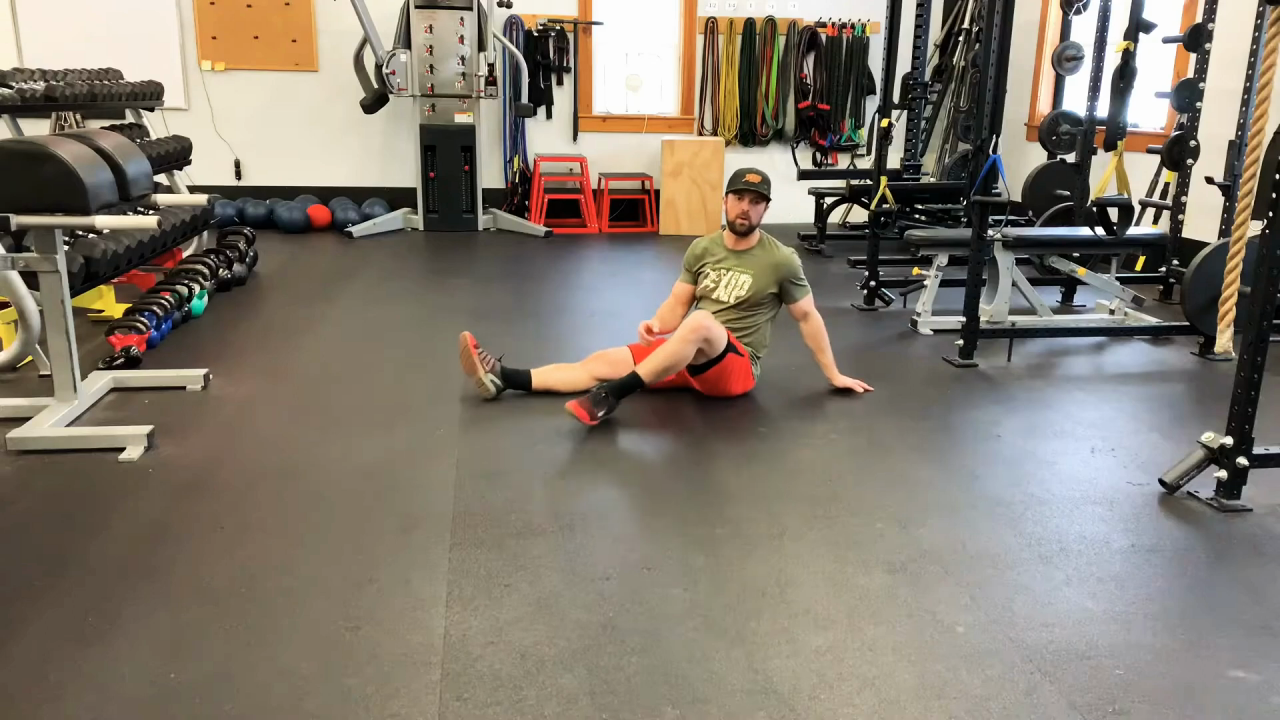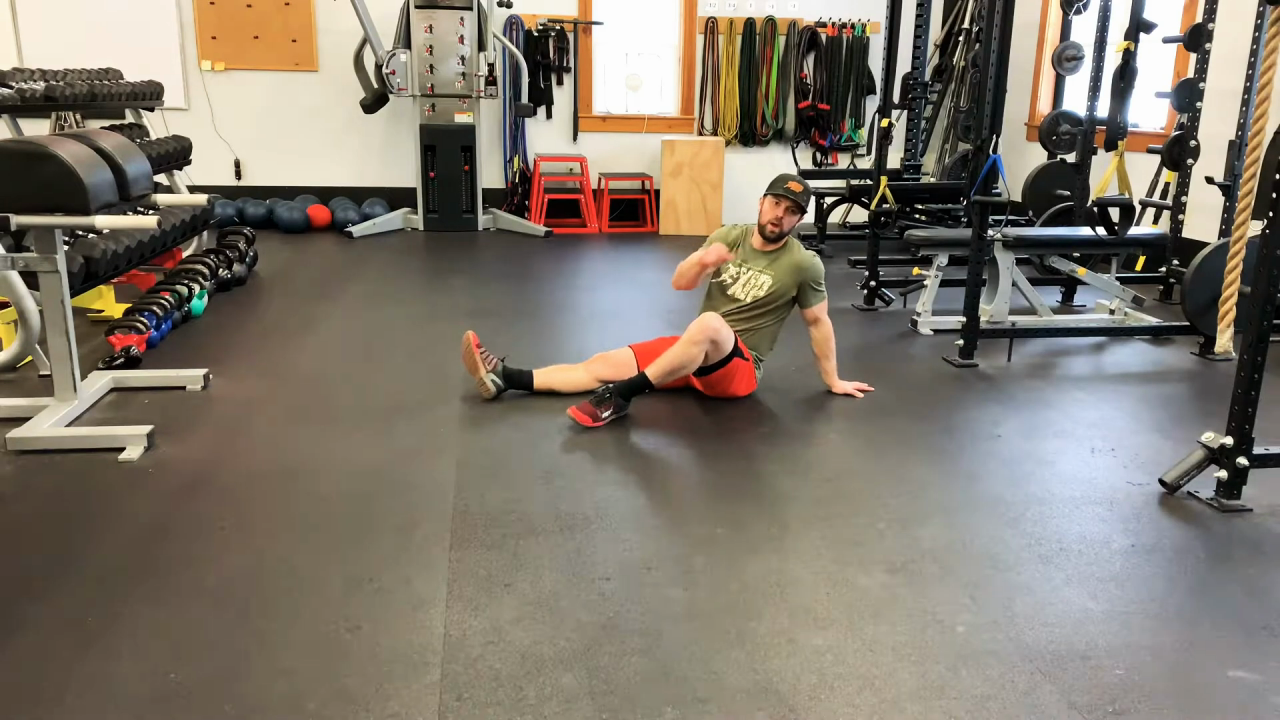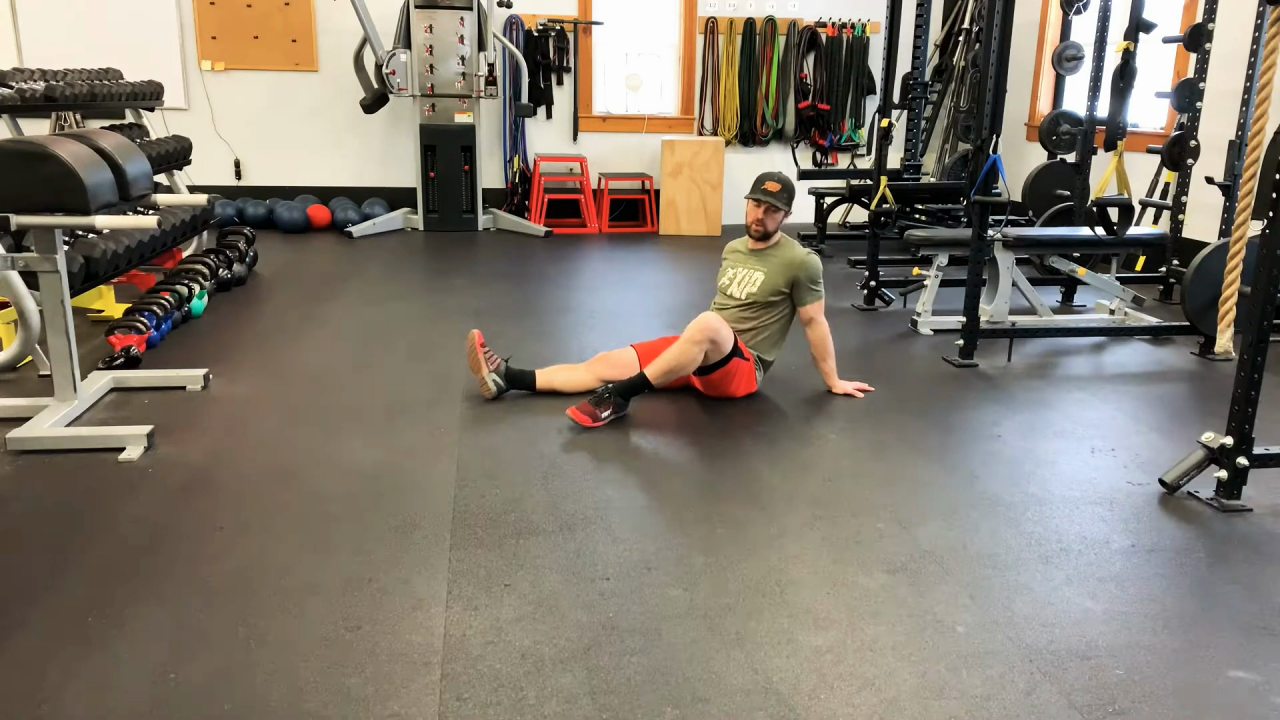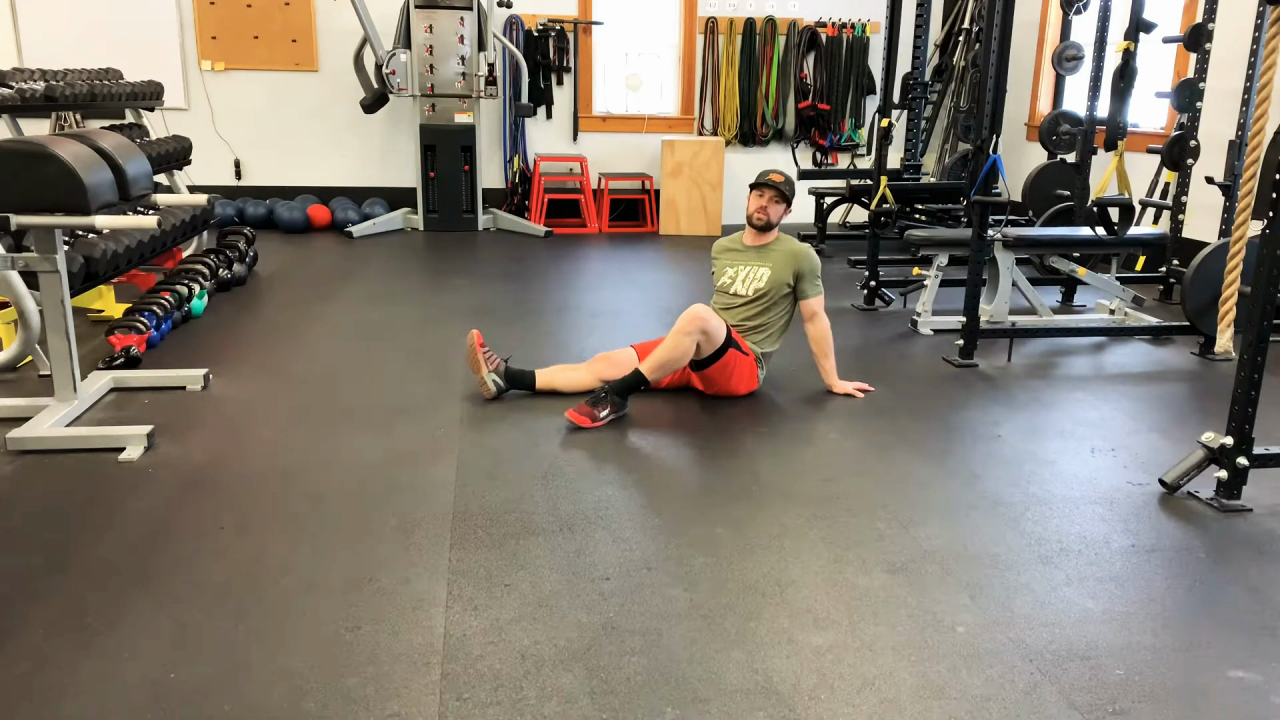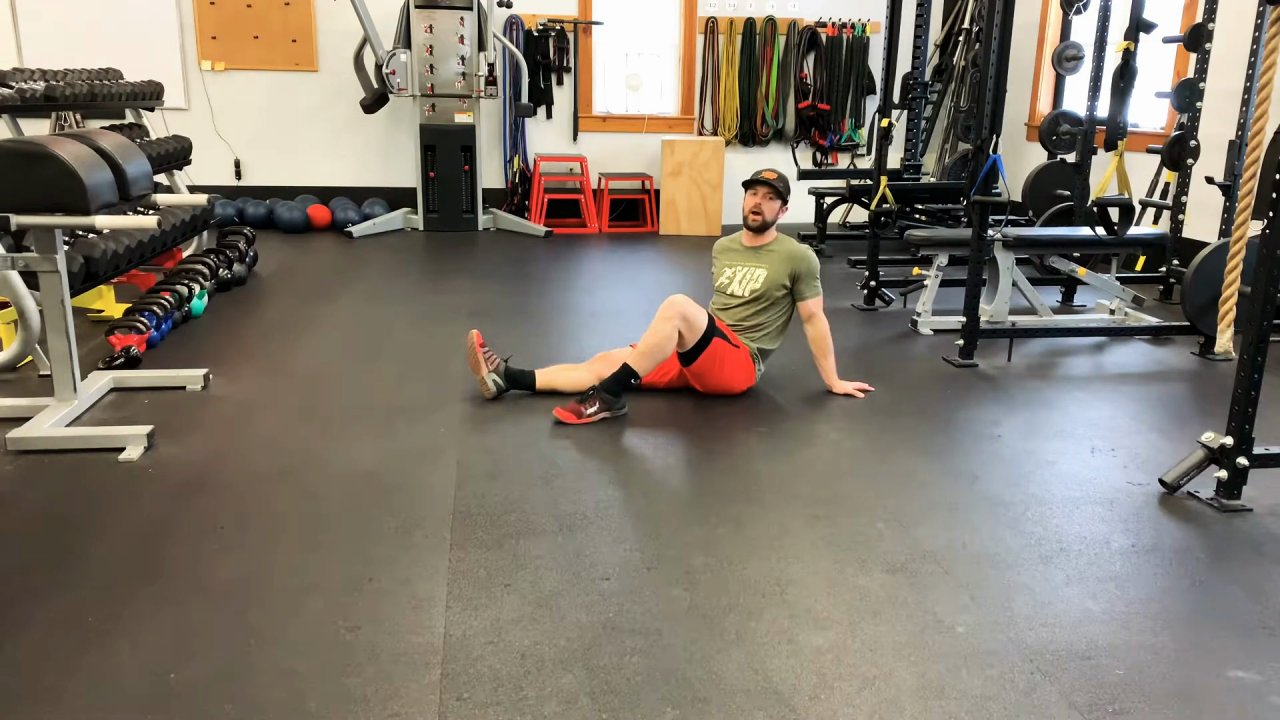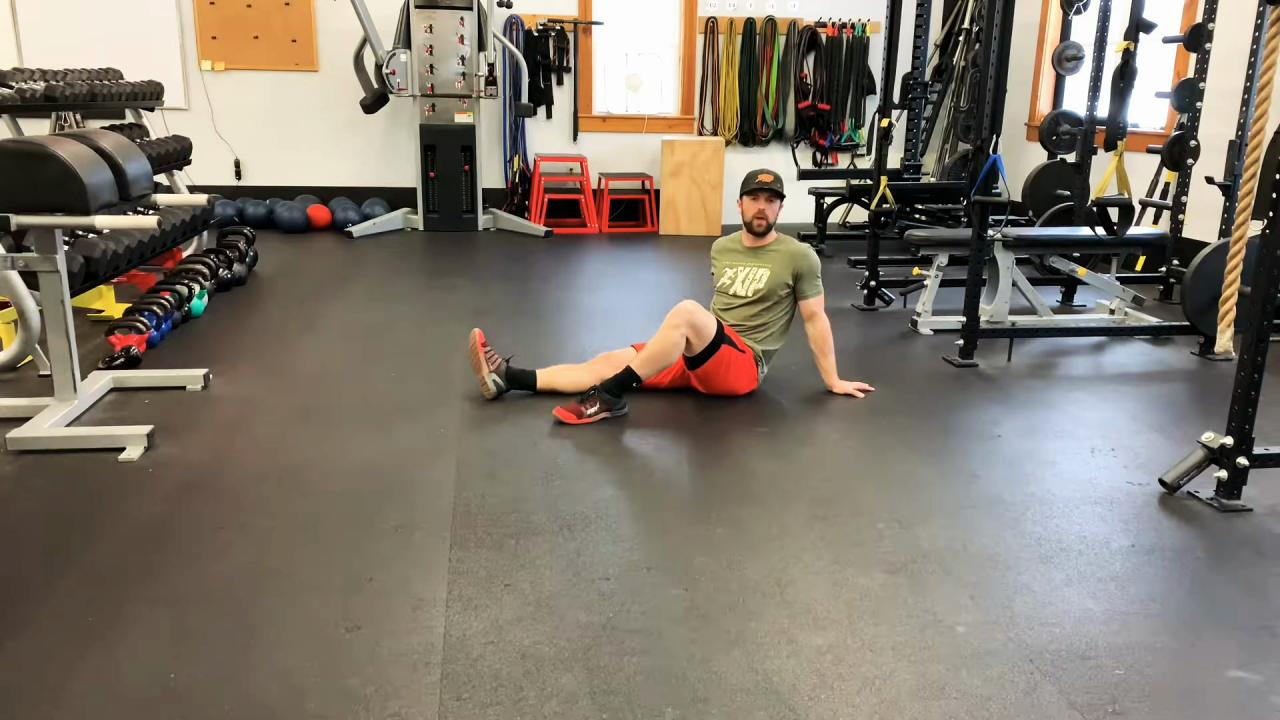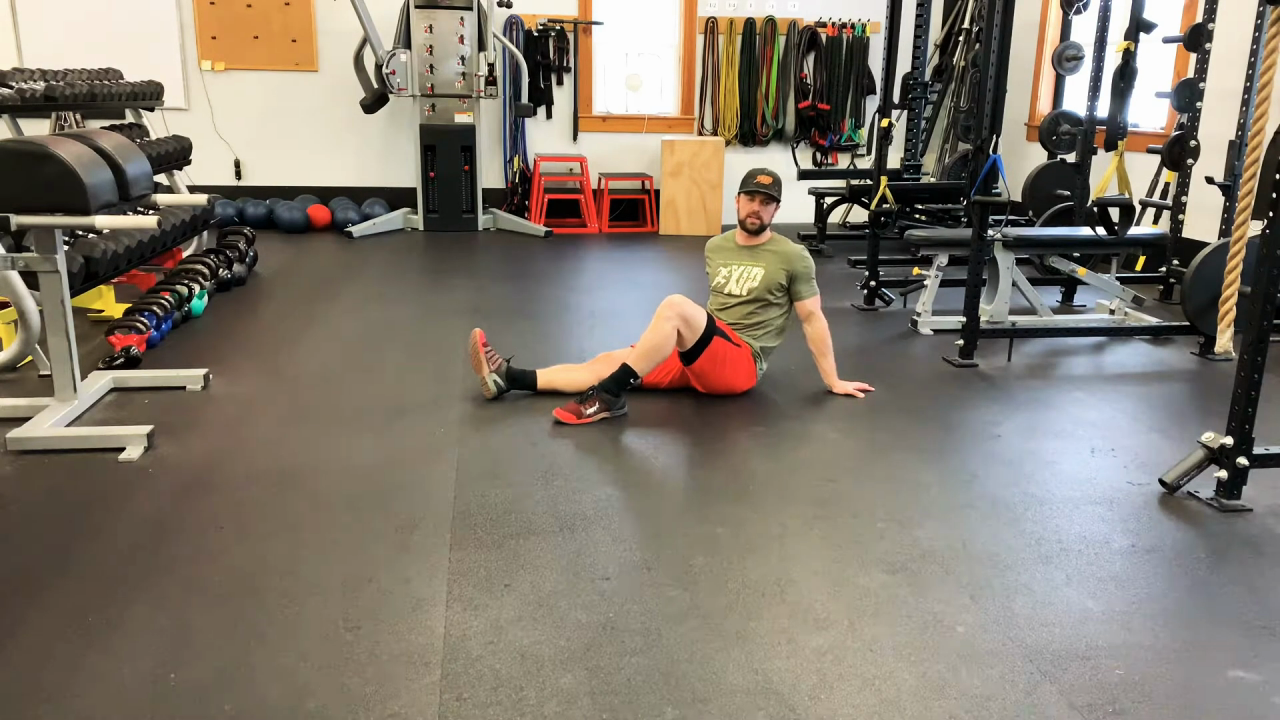
dt=0.7s
person 1, frame 1
left shoulder: (782, 260)
right shoulder: (702, 249)
left elbow: (807, 316)
right elbow: (677, 306)
left wrist: (833, 375)
right wrist: (656, 325)
left hip: (734, 366)
right hip: (688, 356)
left knee: (701, 321)
right knee: (599, 363)
left ankle: (613, 396)
right ankle: (502, 378)
person 1, frame 2
left shoulder: (803, 264)
right shoulder: (728, 238)
left elbow: (818, 322)
right elbow: (680, 282)
left wrist: (833, 380)
right wrist: (705, 259)
left hip: (738, 367)
right hip: (692, 352)
left knee: (708, 324)
right knee: (603, 364)
left ankle: (621, 396)
right ankle: (505, 378)
person 1, frame 3
left shoulder: (800, 262)
right shoulder: (733, 249)
left elbow: (814, 322)
left wrist: (833, 381)
left hip: (741, 368)
right hip: (695, 355)
left knee: (707, 323)
right knee: (604, 363)
left ankle: (620, 396)
right ankle: (506, 378)
person 1, frame 4
left shoulder: (799, 257)
right shoulder: (723, 247)
left elbow: (814, 317)
left wrist: (833, 380)
left hip: (741, 365)
right hip: (697, 356)
left knee: (697, 315)
right knee: (606, 362)
left ankle: (616, 397)
right ankle: (506, 379)
person 1, frame 5
left shoulder: (797, 257)
right shoulder: (722, 247)
left elbow: (813, 319)
left wrist: (833, 380)
left hip: (736, 364)
right hip: (696, 356)
left knee: (677, 305)
right knee: (606, 360)
left ankle: (608, 396)
right ankle: (506, 379)
person 1, frame 6
left shoulder: (799, 257)
right shoulder: (722, 248)
left elbow: (815, 317)
left wrist: (833, 380)
left hip: (742, 365)
right hip: (699, 355)
left knee: (686, 311)
right knee: (610, 361)
left ankle: (611, 397)
right ankle: (507, 379)
person 1, frame 7
left shoulder: (793, 258)
right shoulder: (716, 247)
left elbow: (812, 318)
left wrist: (833, 381)
left hip: (738, 363)
right hip: (699, 357)
left knee: (675, 305)
right knee: (608, 361)
left ankle: (609, 396)
right ankle: (508, 378)
